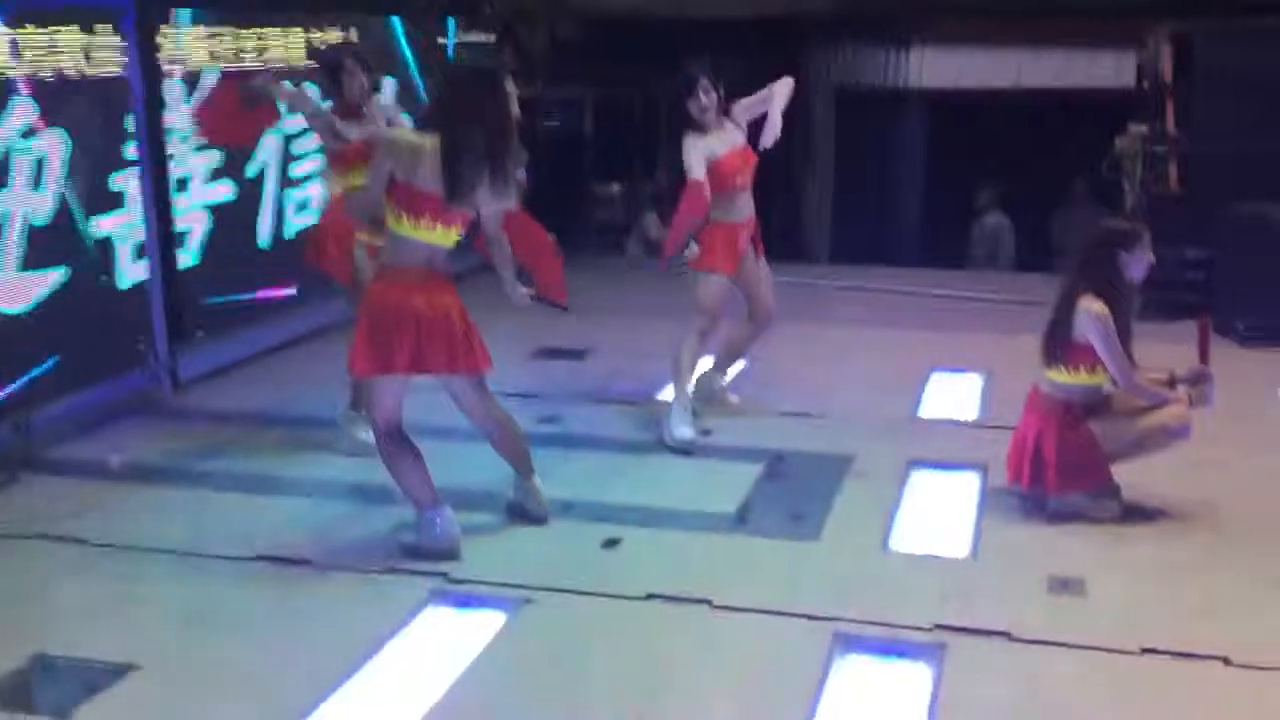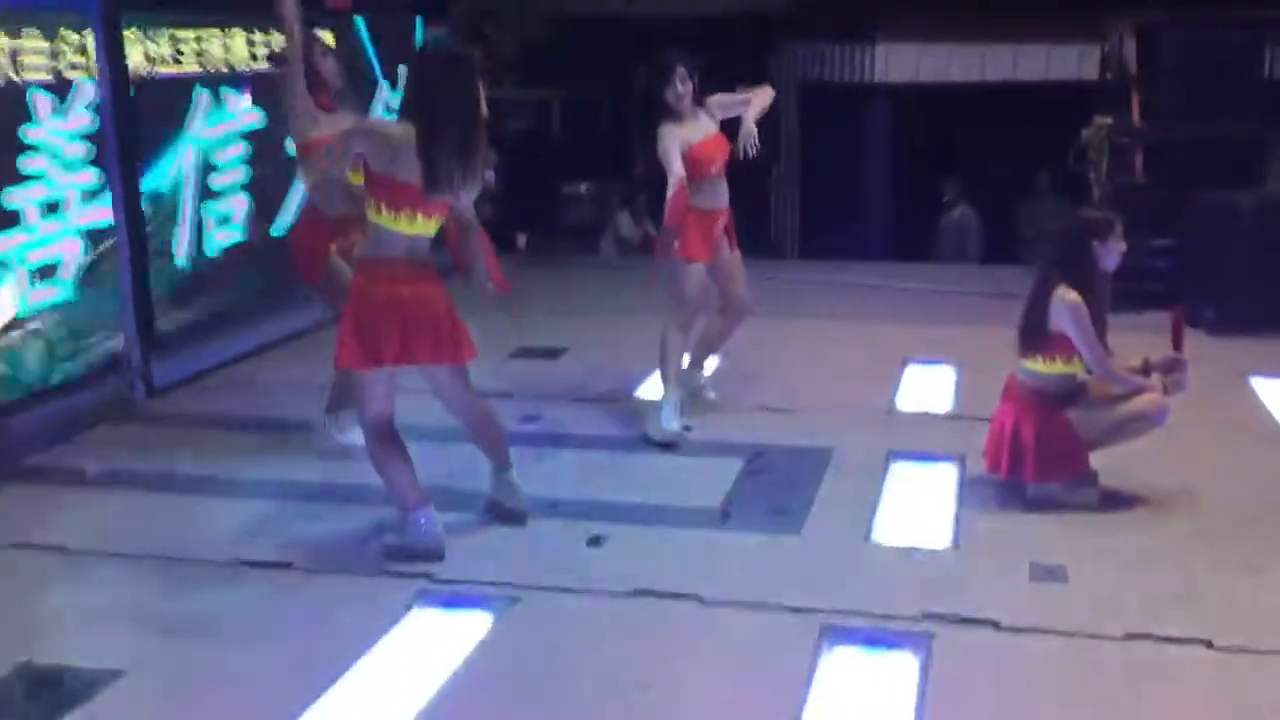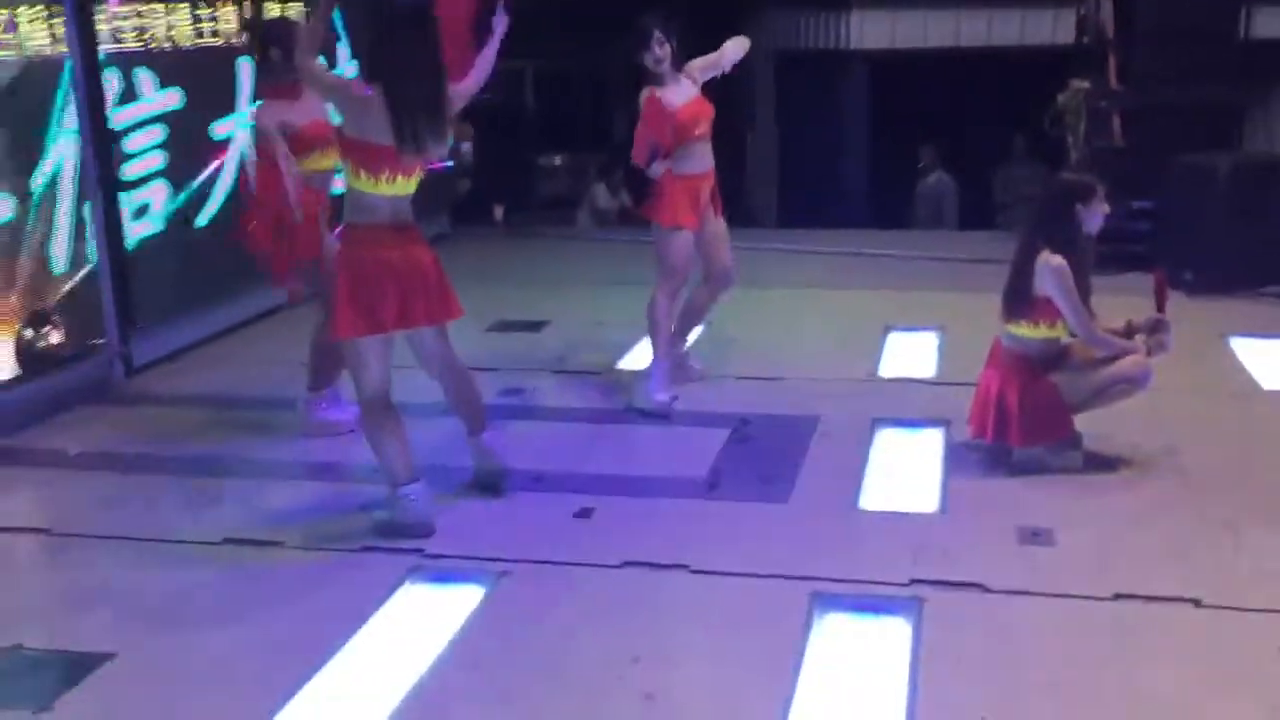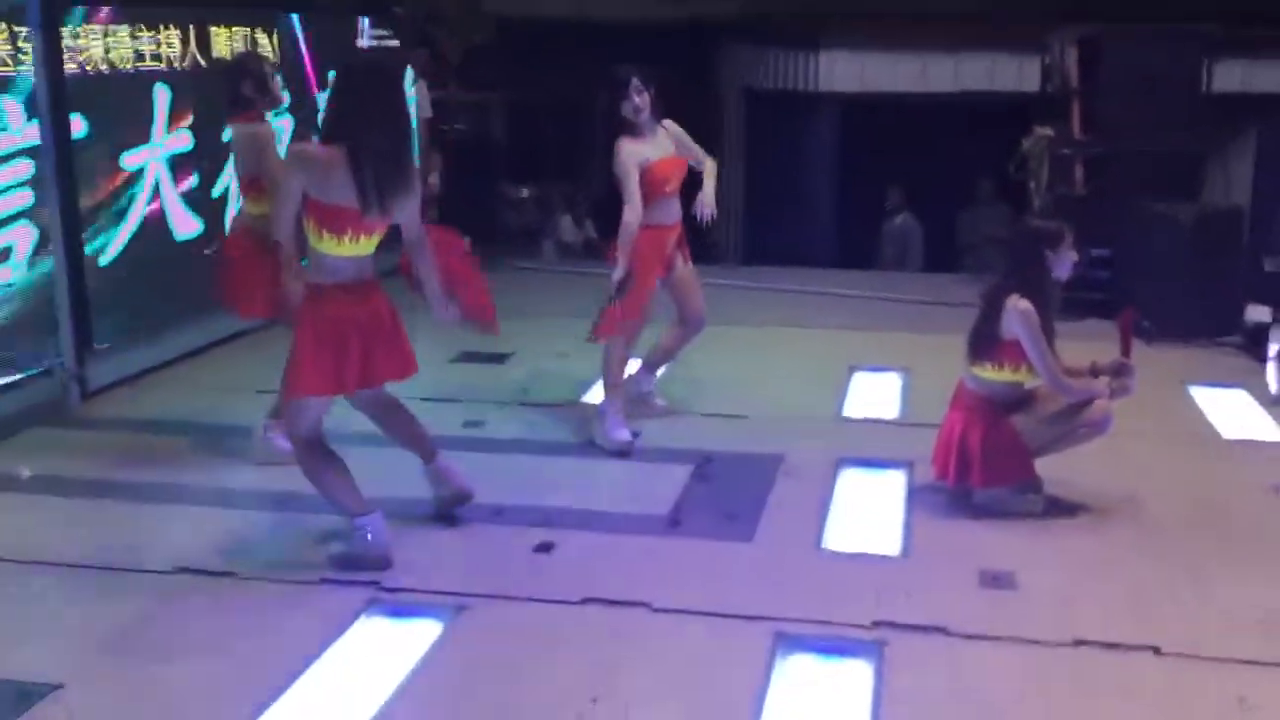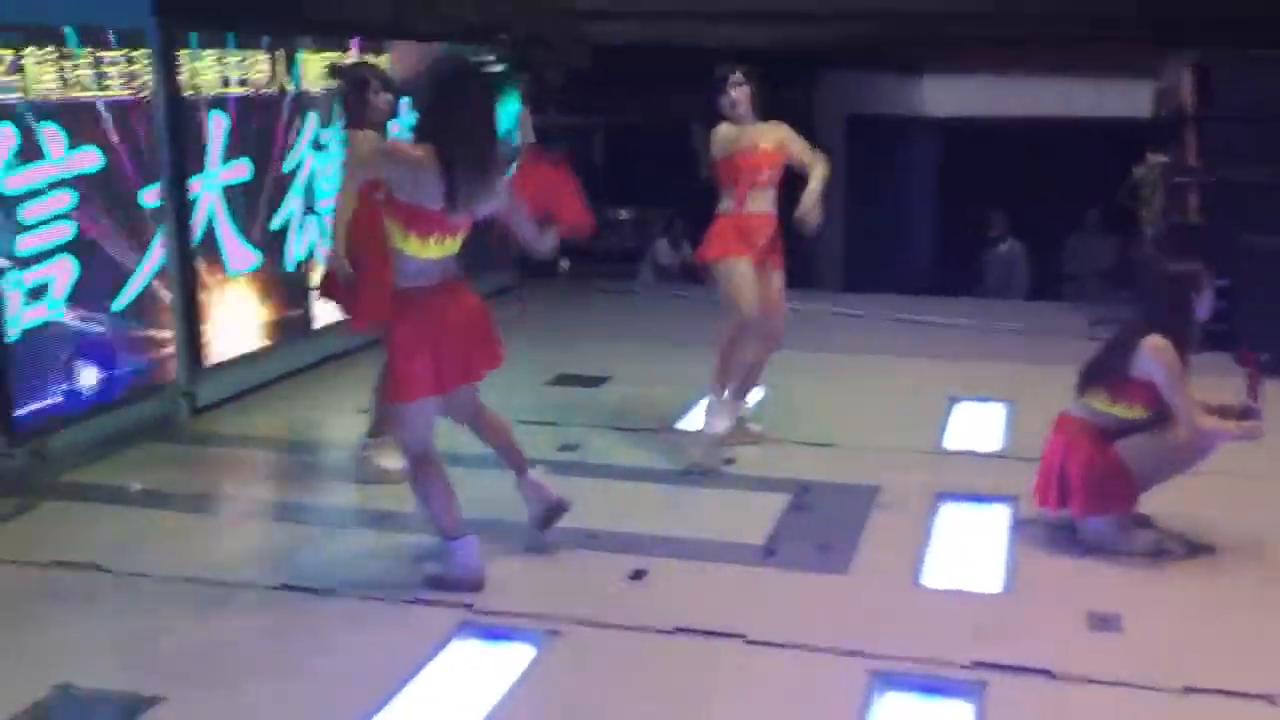
dt=0.4s
person 1, frame 1
left shoulder: (400, 147)
right shoulder: (489, 173)
left elbow: (362, 208)
right elbow: (496, 239)
right wrist: (514, 288)
left hip: (391, 299)
right hip: (441, 302)
left knee: (386, 424)
right knee: (480, 404)
left ankle: (437, 523)
right ankle: (530, 490)
person 1, frame 2
left shoulder: (377, 138)
right shoulder: (467, 160)
right elbow: (469, 227)
right wrist: (488, 273)
left hip: (377, 291)
right hip: (429, 290)
left knee: (375, 416)
right knee: (461, 396)
left ankle: (422, 525)
right ankle: (508, 490)
person 1, frame 3
left shoulder: (354, 98)
right shoulder: (441, 105)
left elbow: (303, 55)
right elbow: (473, 80)
left hip: (364, 254)
right hip: (412, 251)
left knee: (373, 389)
right knee: (442, 359)
left ankle: (411, 501)
right ankle: (486, 455)
person 1, frame 4
left shoulder: (308, 160)
right shoulder: (403, 174)
left elbow: (282, 233)
right elbow: (418, 244)
right wrist: (439, 302)
left hip: (324, 312)
right hip: (371, 308)
left knee: (303, 433)
right knee: (373, 400)
left ankle: (369, 532)
right ankle: (443, 475)
person 1, frame 5
left shoulder: (407, 161)
right shoulder: (489, 172)
right elbow: (515, 218)
right wrist: (541, 240)
left hip: (416, 314)
right hip: (459, 306)
left knee: (416, 444)
right knee: (466, 407)
left ankle: (463, 558)
right ankle: (535, 488)
person 2, frame 1
left shoulder: (384, 111)
right shoulder: (328, 118)
right elbow: (299, 100)
right wrist: (269, 89)
right hip: (351, 226)
left ankle: (363, 408)
right ankle: (357, 414)
person 2, frame 2
left shoulder: (350, 117)
right shoulder: (300, 111)
right elbow: (293, 63)
left hip: (351, 229)
right hip: (325, 234)
left ankle: (343, 409)
right ankle: (337, 419)
person 2, frame 3
left shoulder: (310, 90)
right shoulder: (267, 112)
right elbow: (280, 157)
right wrist: (289, 199)
left hip: (316, 210)
right hip: (298, 214)
left ankle: (324, 392)
right ankle: (317, 403)
person 2, frame 4
left shoulder: (251, 130)
right shoulder: (257, 135)
left hip: (262, 244)
right hip: (259, 249)
left ankle: (282, 421)
right ankle: (273, 431)
person 2, frame 5
left shoulder: (371, 137)
right shoulder: (362, 140)
right elbow: (348, 197)
right wrist: (341, 250)
left ankle: (381, 436)
right ankle: (375, 446)
person 3, frame 1
left shoulder: (737, 117)
right shoulder: (694, 143)
left elbow: (785, 84)
right elbow: (697, 186)
left wrist: (775, 115)
right wrist: (690, 231)
left hip: (746, 233)
right hip: (717, 236)
left knee: (763, 312)
right knee: (705, 320)
left ankle: (713, 378)
right ankle: (679, 410)
person 3, frame 2
left shoulder: (712, 109)
right shoulder: (669, 132)
left elbow: (766, 93)
right elbow: (676, 180)
left wrist: (750, 115)
right wrist: (669, 228)
left hip: (720, 223)
right hip: (692, 225)
left knee: (737, 305)
right knee: (684, 313)
left ankle: (692, 375)
right ankle: (669, 406)
person 3, frame 3
left shoulder: (692, 73)
right shoulder: (651, 96)
left elbow: (742, 43)
right elbow: (654, 136)
left wrist: (730, 51)
right wrist: (653, 161)
left hip: (706, 189)
right hip: (676, 192)
left knee: (721, 274)
right knee: (671, 281)
left ankle: (674, 344)
right ankle: (657, 375)
person 3, frame 4
left shoulder: (670, 131)
right shoulder: (627, 149)
left elbow: (706, 162)
right elbow: (633, 208)
left wrist: (708, 191)
right wrist: (621, 263)
left hip: (674, 237)
right hip: (645, 240)
left knee: (695, 316)
right knee: (627, 322)
left ankle: (640, 379)
right ankle: (611, 413)
person 3, frame 5
left shoulder: (776, 131)
right shoulder: (722, 133)
left elbow: (816, 161)
right elbow: (741, 141)
left wrist: (812, 193)
right wrist: (750, 133)
left hip: (767, 237)
right hip: (730, 235)
left knee: (773, 329)
right knee: (746, 316)
left ankle: (736, 405)
right ankle: (718, 403)
person 4, frame 1
left shoulder: (1095, 300)
right shoulder: (1093, 310)
left elbow: (1122, 376)
right elbow: (1128, 384)
left wrist: (1174, 380)
right wrist: (1185, 398)
left hip: (1070, 413)
right hip: (1060, 426)
right knee: (1177, 420)
left ankle: (1085, 471)
right ankle: (1075, 487)
person 4, frame 2
left shoulder: (1063, 290)
right shoulder: (1068, 300)
left elbow: (1097, 366)
right elbow: (1104, 372)
left wrist: (1147, 367)
right wrist: (1159, 386)
left hip: (1045, 402)
right hip: (1037, 415)
right knee: (1154, 407)
left ankle: (1063, 460)
right ankle: (1053, 476)
person 4, frame 3
left shoulder: (1046, 254)
right shoulder: (1053, 265)
left elbow: (1081, 329)
right elbow: (1089, 337)
left wrist: (1131, 329)
right wrist: (1142, 346)
left hip: (1028, 366)
right hip: (1022, 380)
right knee: (1138, 369)
left ankle: (1045, 423)
right ankle: (1039, 439)
person 4, frame 4
left shoulder: (1015, 298)
right shoulder: (1021, 309)
left elbow: (1051, 369)
right elbow: (1057, 383)
left wrist: (1097, 370)
right wrist: (1106, 388)
left hip: (990, 410)
right hip: (983, 423)
left knee: (1087, 398)
right knee: (1098, 413)
left ankle: (1010, 466)
right ankle: (998, 484)
person 4, frame 5
left shoulder: (1152, 338)
right shoulder: (1157, 348)
left elbow: (1185, 407)
right elbow: (1193, 425)
left wrist: (1231, 411)
right wrist: (1243, 430)
left hip: (1096, 438)
right hip: (1085, 454)
right knee: (1203, 439)
left ankle: (1116, 501)
right ankle: (1107, 517)
